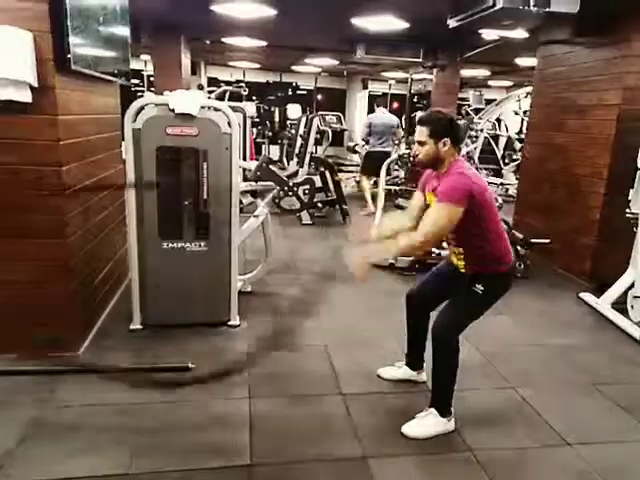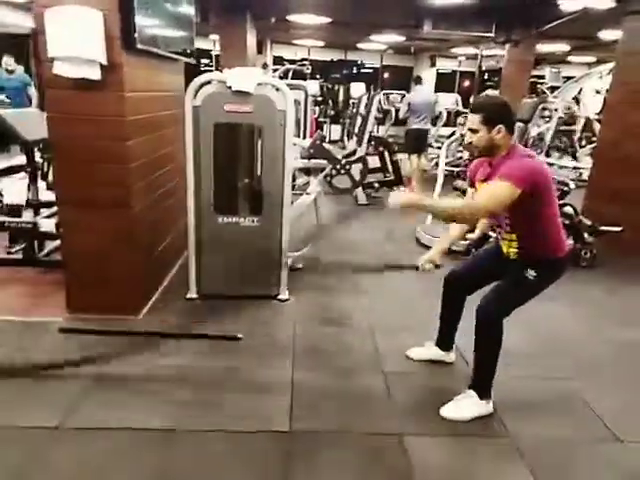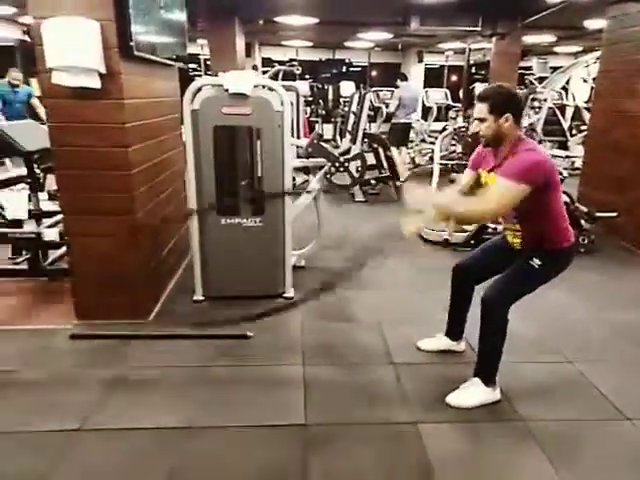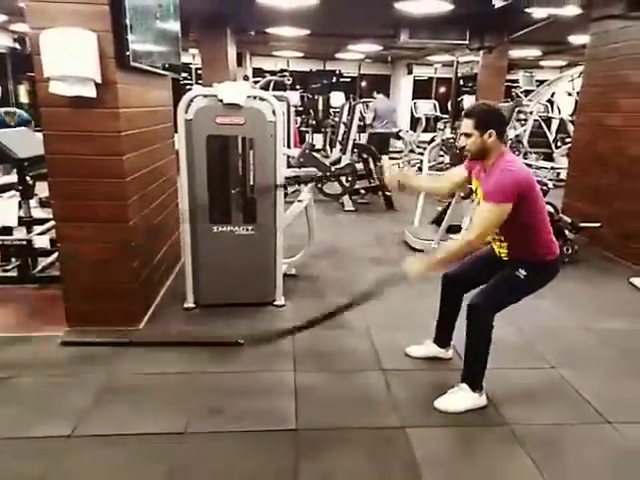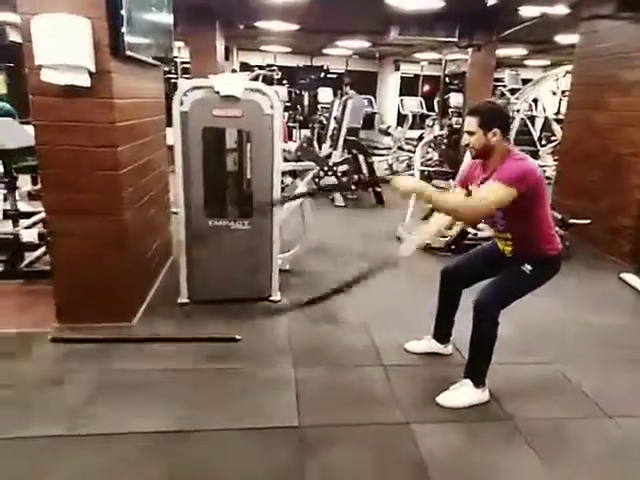
dt=1s
person 1, frame 1
left shoulder: (460, 183)
right shoulder: (432, 174)
left elbow: (425, 239)
right elbow: (409, 219)
left wrist: (371, 255)
right wrist: (372, 234)
left hip: (491, 272)
right hip: (462, 261)
left knee: (444, 329)
right knee: (416, 299)
left ankle: (441, 414)
right ankle: (414, 366)
person 1, frame 2
left shoulder: (522, 167)
right shoulder: (482, 162)
left elbow: (475, 210)
right elbow: (468, 214)
left wrist: (415, 201)
right wrist: (439, 247)
left hip: (544, 258)
right hip: (509, 246)
left knee: (489, 311)
right knee: (455, 282)
left ankle: (480, 397)
right ankle: (443, 347)
person 1, frame 3
left shoulder: (528, 161)
right shoulder: (487, 151)
left elbow: (486, 211)
right elbow: (458, 193)
left wrist: (433, 200)
left hip: (552, 249)
right hip: (516, 237)
left knee: (496, 299)
right knee: (465, 272)
left ankle: (486, 385)
right ankle: (453, 337)
person 1, frame 4
left shoulder: (508, 176)
right shoulder: (477, 162)
left elbow: (477, 236)
right elbow: (445, 185)
left wrist: (426, 262)
right wrist: (404, 178)
left hip: (537, 260)
right hip: (506, 249)
left knee: (481, 306)
right knee: (453, 280)
left ankle: (473, 390)
right ankle: (441, 345)
person 1, frame 5
left shoulder: (518, 170)
right shoulder: (477, 166)
left elbow: (471, 211)
right elbow: (452, 207)
left wrist: (419, 188)
right wrist: (416, 239)
left hip: (539, 257)
right hip: (506, 244)
left knee: (487, 303)
right knee: (452, 275)
left ankle: (475, 385)
right ankle: (440, 340)
